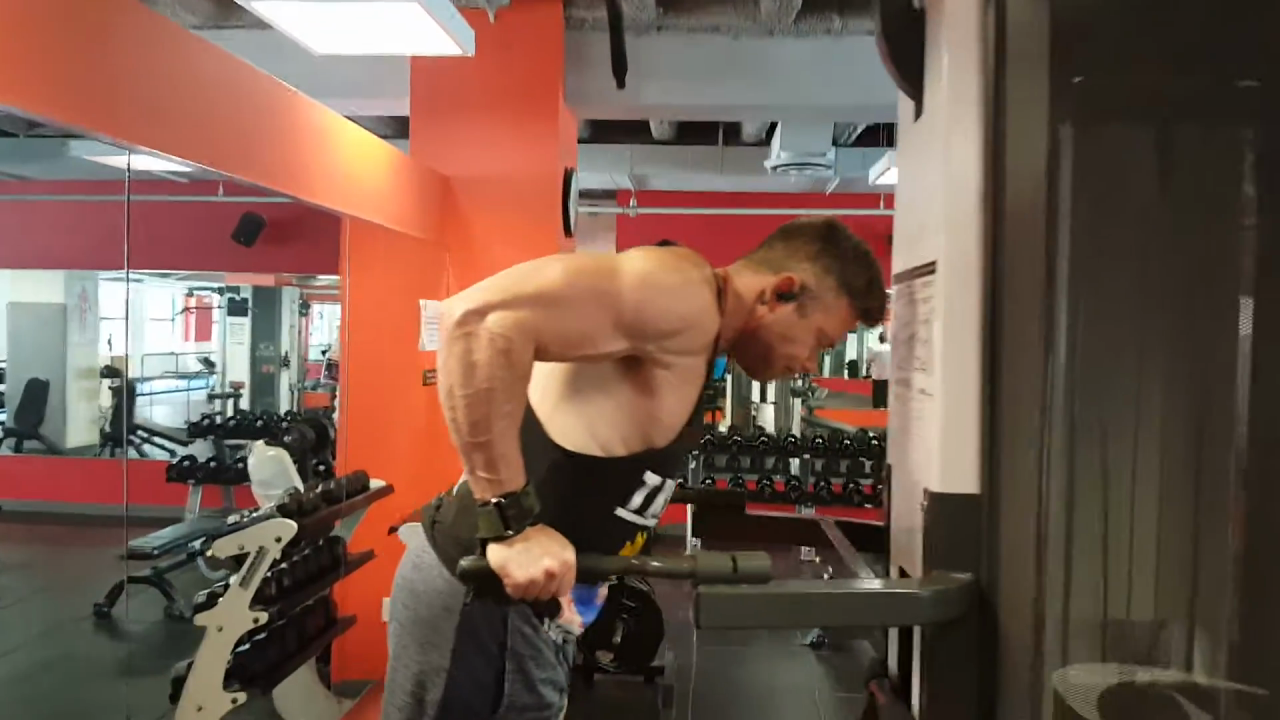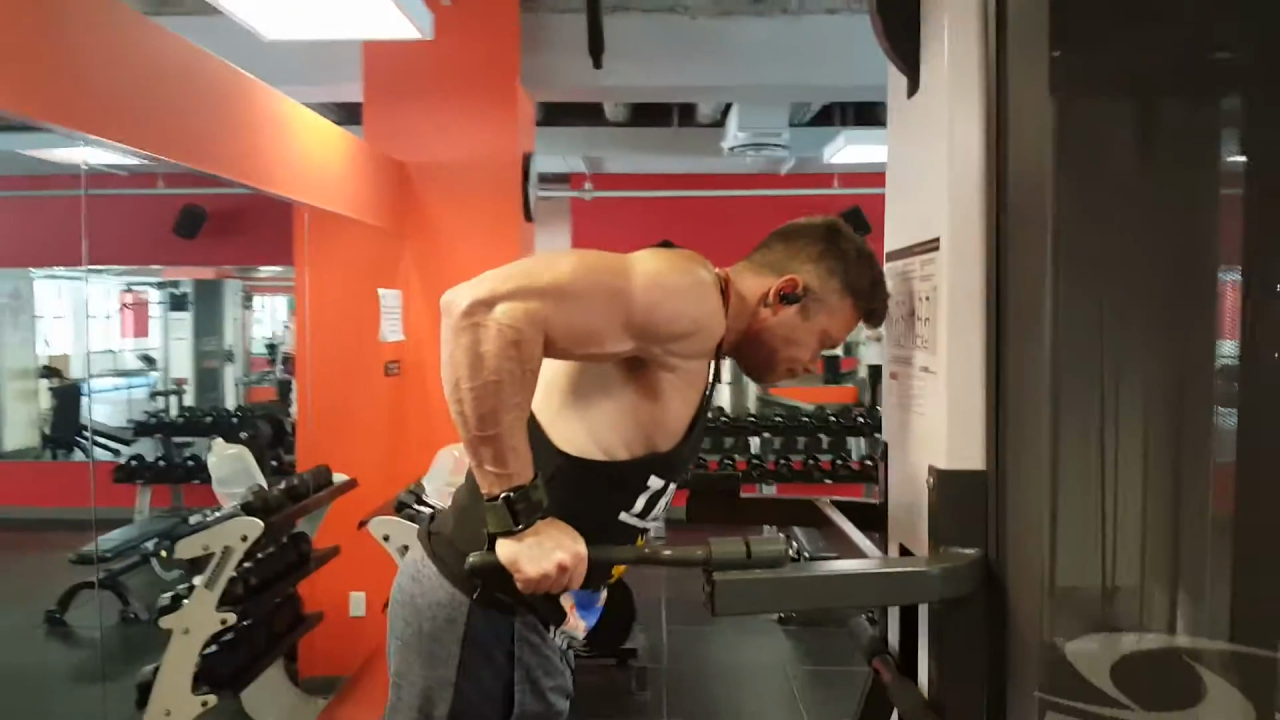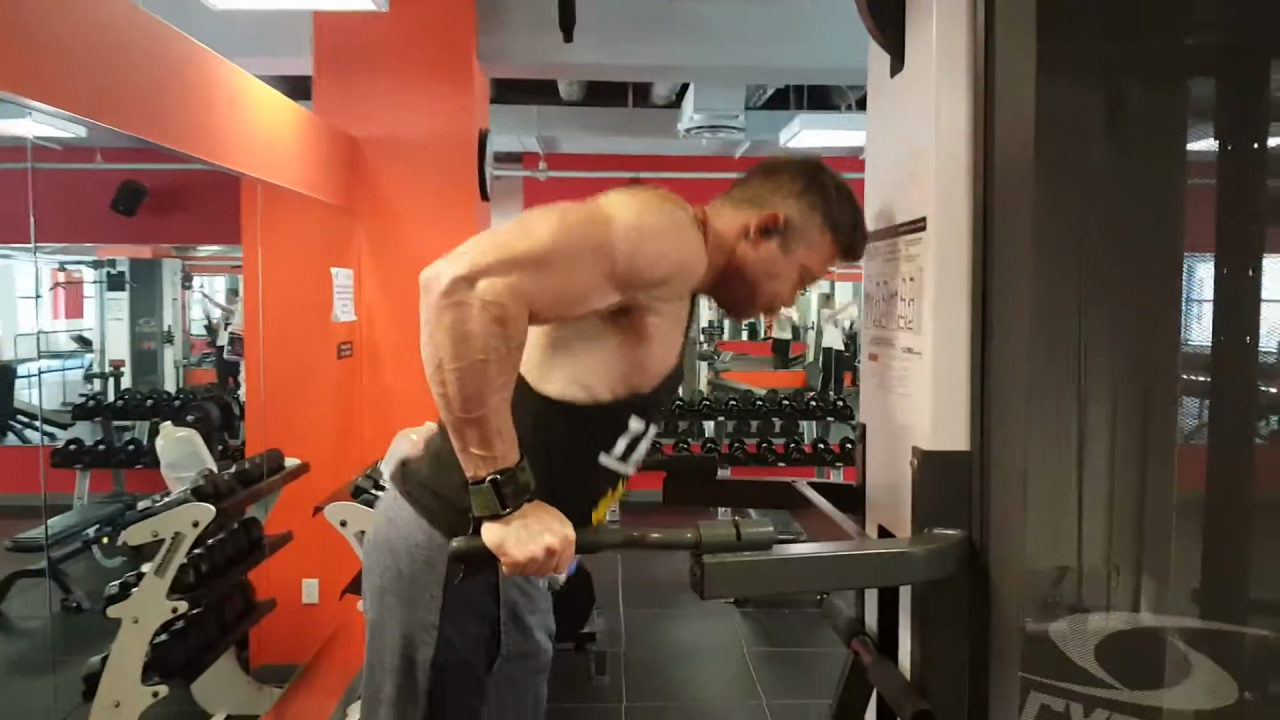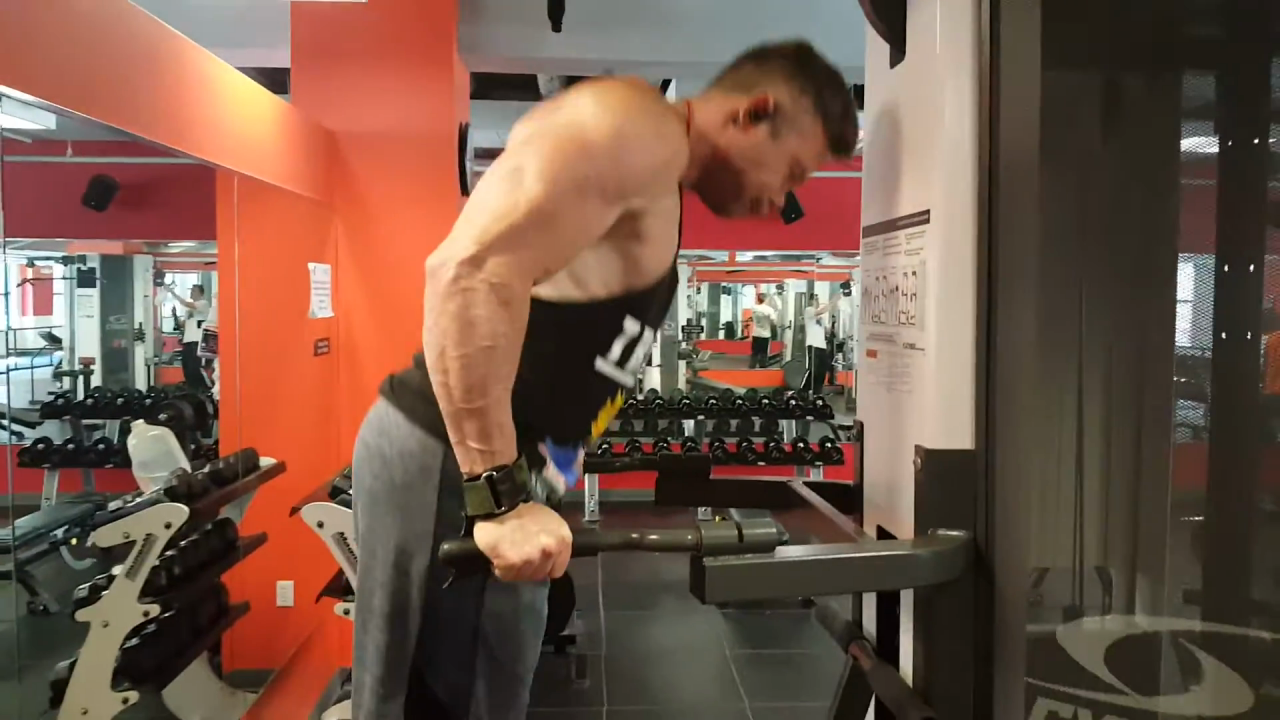
dt=0.3s
person 1, frame 1
left shoulder: (693, 339)
right shoulder: (684, 296)
right elbow: (477, 319)
right wrist: (511, 524)
left hip: (530, 606)
right hip: (483, 599)
person 1, frame 2
left shoulder: (691, 334)
right shoulder: (688, 297)
right elbow: (484, 310)
right wrist: (520, 517)
left hip: (526, 609)
right hip: (482, 609)
person 1, frame 3
left shoulder: (670, 273)
right shoulder: (663, 233)
right elbow: (460, 286)
right wrist: (504, 497)
left hip: (495, 544)
right hip: (454, 546)
person 1, frame 4
left shoulder: (655, 170)
right shoulder: (638, 130)
right elbow: (471, 269)
right wrist: (498, 494)
left hip: (495, 474)
right hip: (444, 462)
